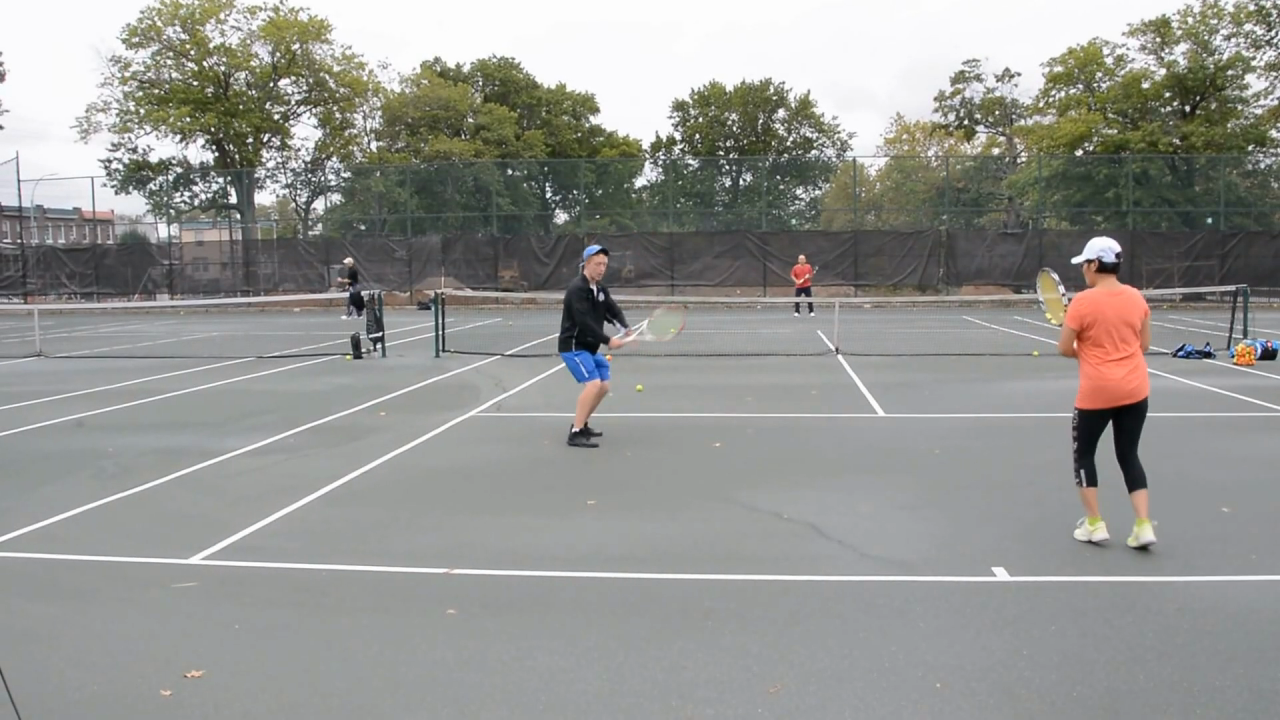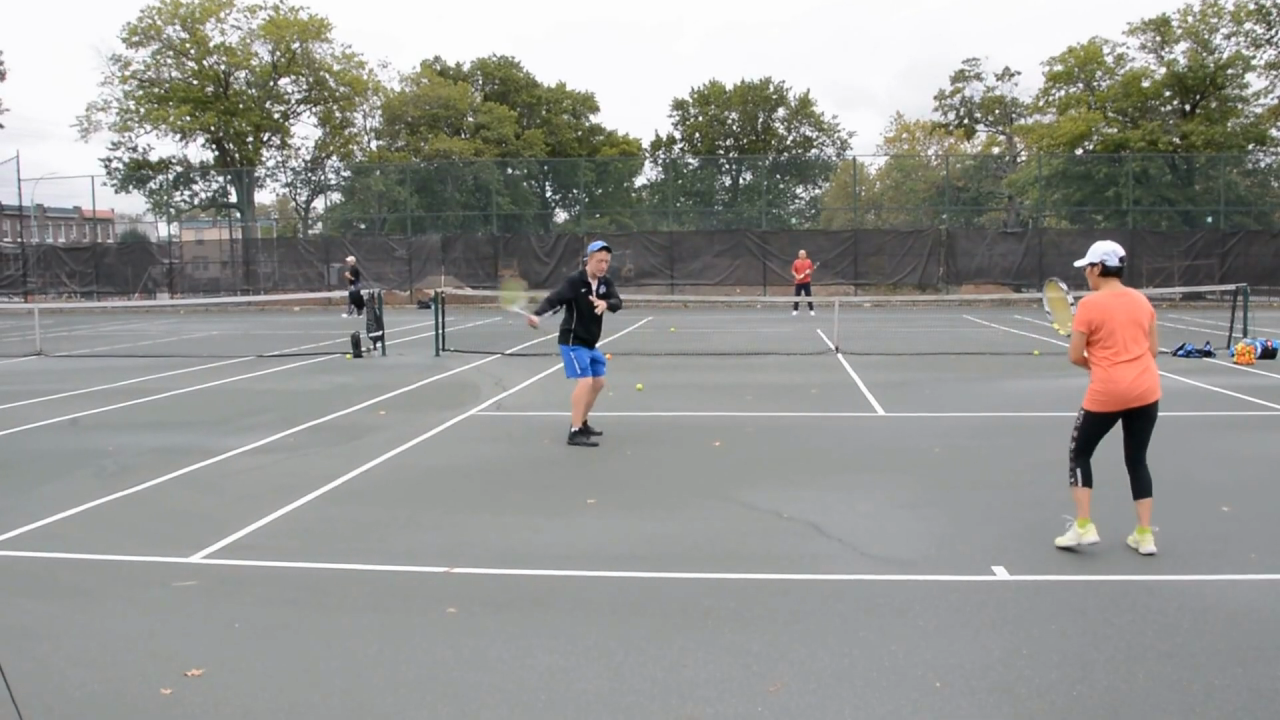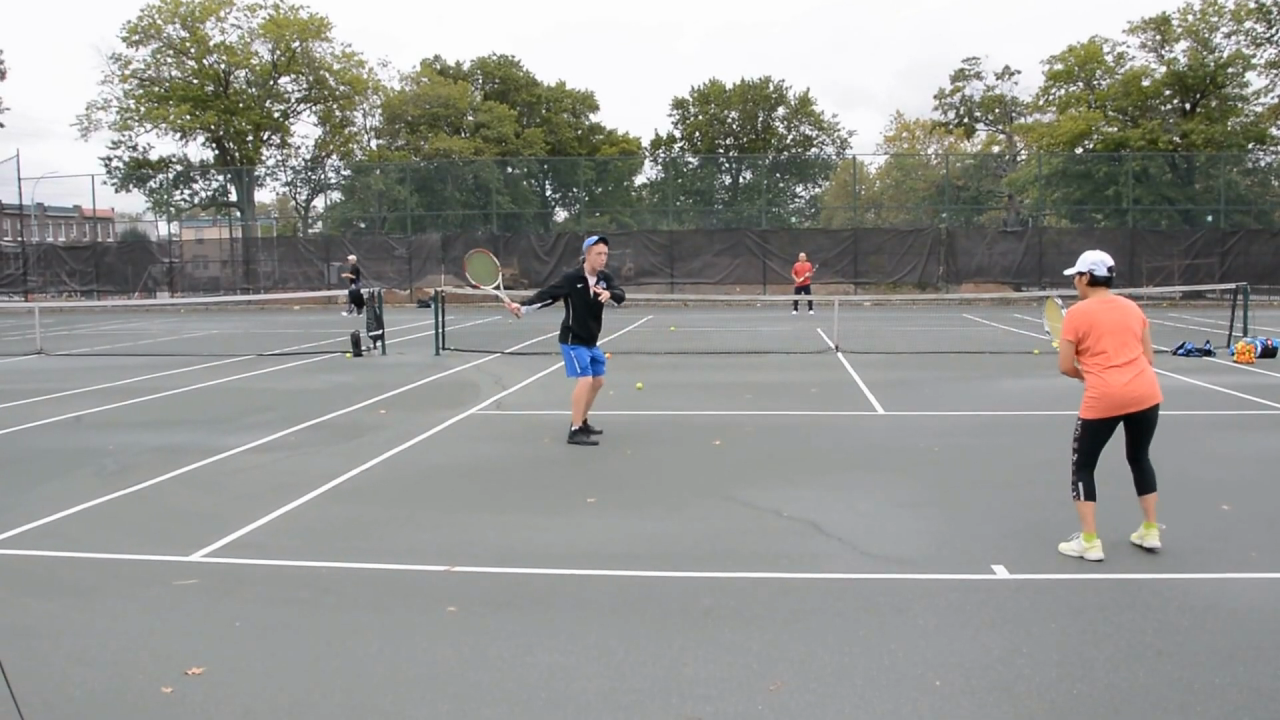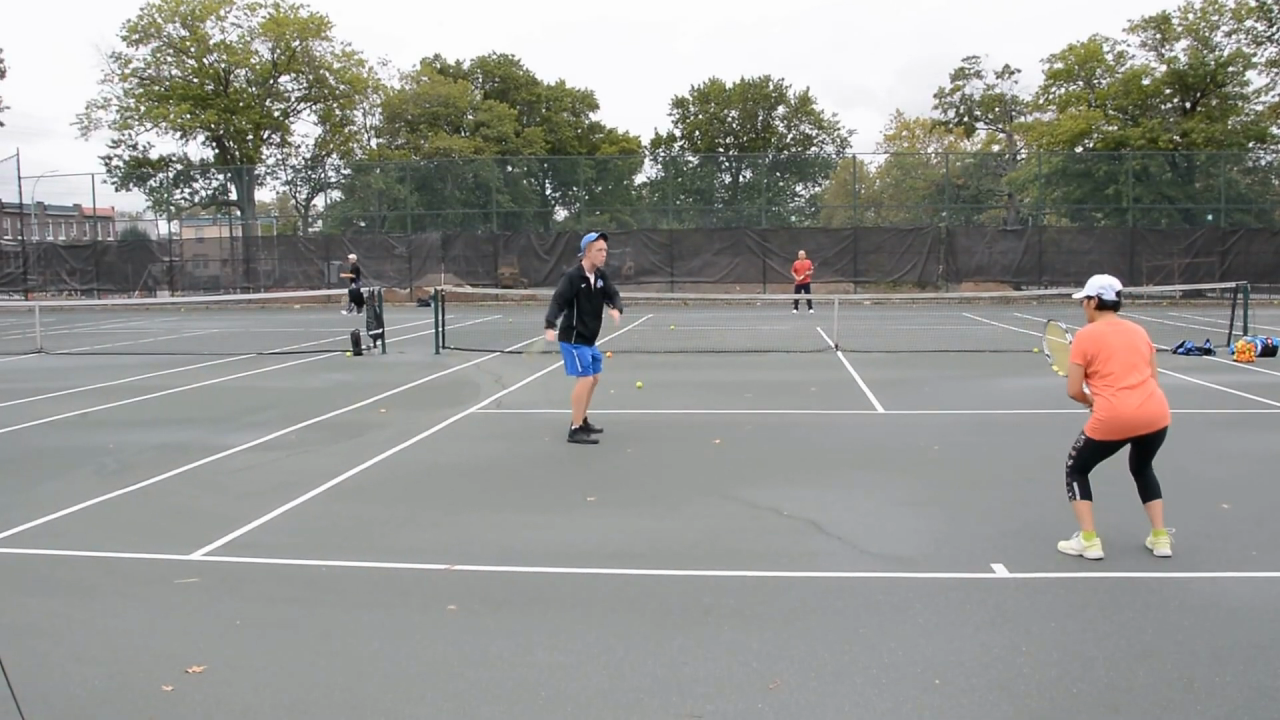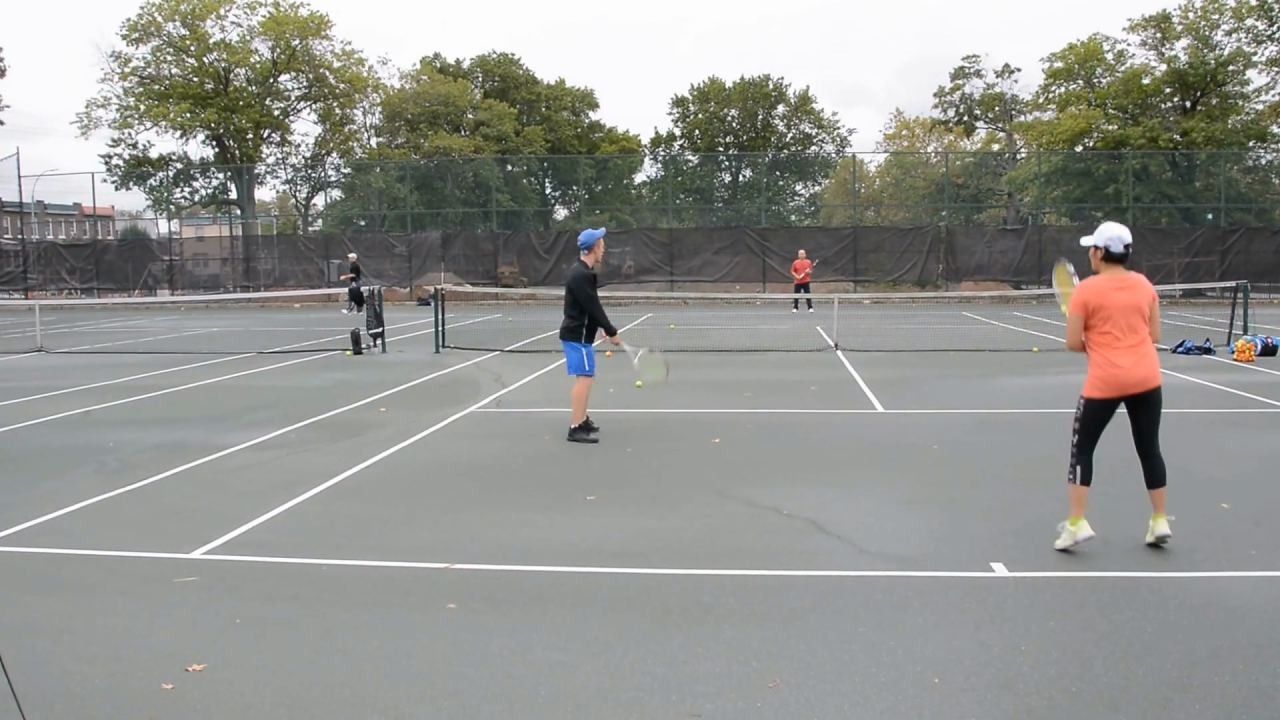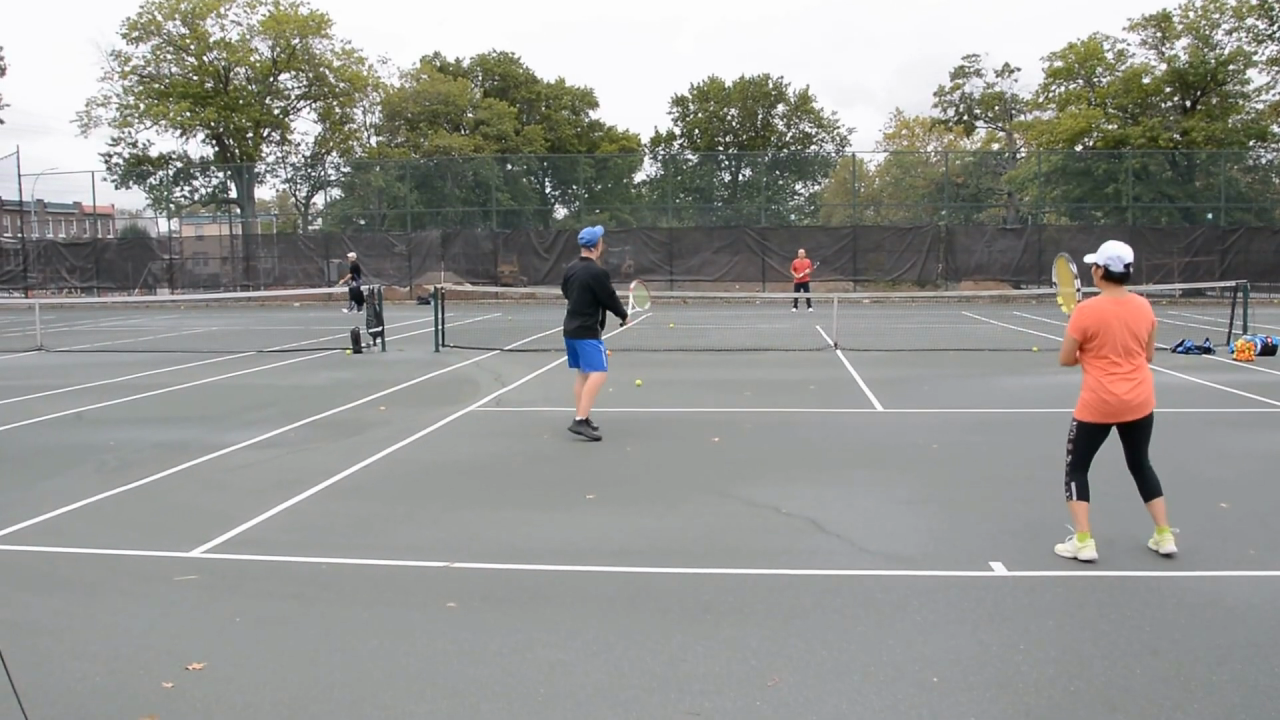
dt=0.3s
person 1, frame 1
left shoulder: (1082, 301)
right shoulder: (1136, 298)
left elbow: (1064, 348)
right elbow: (1144, 345)
left hip: (1097, 392)
right hip: (1135, 390)
left knee: (1083, 454)
right knee: (1128, 455)
left ankle: (1095, 526)
right ankle: (1143, 527)
person 1, frame 2
left shoulder: (1090, 304)
right shoulder: (1142, 301)
left elbow: (1075, 356)
right elbow: (1153, 349)
left hip: (1107, 394)
right hip: (1146, 392)
left knee: (1079, 454)
right knee: (1137, 460)
left ankle: (1084, 528)
right ankle: (1145, 535)
person 1, frame 3
left shoulder: (1076, 314)
right shoulder: (1132, 309)
left elbow: (1065, 367)
right elbow: (1148, 358)
left hip: (1103, 401)
right hip: (1145, 395)
left knee: (1082, 466)
right knee: (1140, 459)
left ankle: (1089, 541)
right ankle: (1151, 530)
person 1, frame 4
left shoulder: (1085, 337)
right shoulder: (1139, 331)
left elbow: (1073, 390)
right elbow: (1152, 380)
left wrist: (1093, 401)
left hip: (1112, 420)
right hip: (1156, 415)
left knee: (1075, 469)
right knee: (1142, 469)
left ankle: (1089, 541)
right ankle: (1160, 538)
person 1, frame 5
left shoulder: (1086, 290)
right shoulder: (1144, 286)
left elbow: (1074, 343)
right elbow: (1155, 336)
left hip: (1104, 383)
right hip: (1147, 380)
left knee: (1082, 449)
right knee: (1149, 449)
left ankle: (1076, 523)
right ankle: (1159, 521)
person 1, frame 6
left shoulder: (1086, 311)
right shoulder: (1144, 308)
left elbow: (1066, 359)
right elbow: (1148, 356)
left hip: (1097, 406)
right hip: (1140, 402)
left knee: (1076, 467)
right knee: (1140, 465)
left ankle: (1083, 542)
right ankle: (1165, 536)
person 2, frame 1
left shoulder: (601, 289)
right shoulder: (577, 289)
left elbow: (614, 311)
right elbow: (585, 322)
left wrist: (626, 328)
right wrist: (608, 340)
left hip: (591, 348)
right hip: (575, 347)
left knee: (603, 386)
right knee: (593, 384)
left ankle: (580, 424)
right ankle: (576, 433)
person 2, frame 2
left shoulder: (606, 282)
right shoulder: (574, 281)
left elbow: (617, 303)
right elbow: (552, 300)
left wrist: (606, 304)
right wrist: (536, 315)
left hip: (590, 343)
right hip: (573, 342)
left knee: (598, 382)
right knee: (585, 382)
left ankle: (582, 423)
right ankle: (575, 432)
person 2, frame 3
left shoulder: (605, 278)
right shoulder: (571, 278)
left elbow: (621, 295)
right elbow: (545, 295)
left wrist: (609, 294)
right wrist: (521, 307)
left hip: (591, 342)
right hip: (574, 341)
left knee: (598, 381)
right knee: (584, 381)
left ankle: (581, 422)
right ankle: (575, 431)
person 2, frame 4
left shoulder: (600, 276)
right shoulder: (572, 277)
left elbow: (612, 296)
right elbow: (558, 302)
left wrist: (616, 309)
right wrist: (550, 326)
left hip: (590, 340)
right hip: (573, 339)
left knee: (594, 378)
right knee: (584, 379)
left ankle: (581, 420)
right ankle: (575, 430)
person 2, frame 5
left shoulder: (583, 271)
right shoulder: (583, 275)
left elbow: (592, 305)
right elbow: (593, 307)
left wrist: (603, 325)
right wrist: (611, 331)
left hip: (576, 333)
right hip: (577, 335)
left knee: (585, 377)
right knee: (584, 377)
left ankle: (582, 420)
right ankle: (576, 429)
person 2, frame 6
left shoulder: (572, 269)
right shoulder: (597, 272)
left elbow: (566, 292)
right elbow: (610, 298)
right wrist: (623, 315)
left hip: (571, 329)
right hip: (588, 331)
left knee: (583, 373)
right knee: (598, 374)
left ankle: (582, 418)
right ankle: (580, 420)
